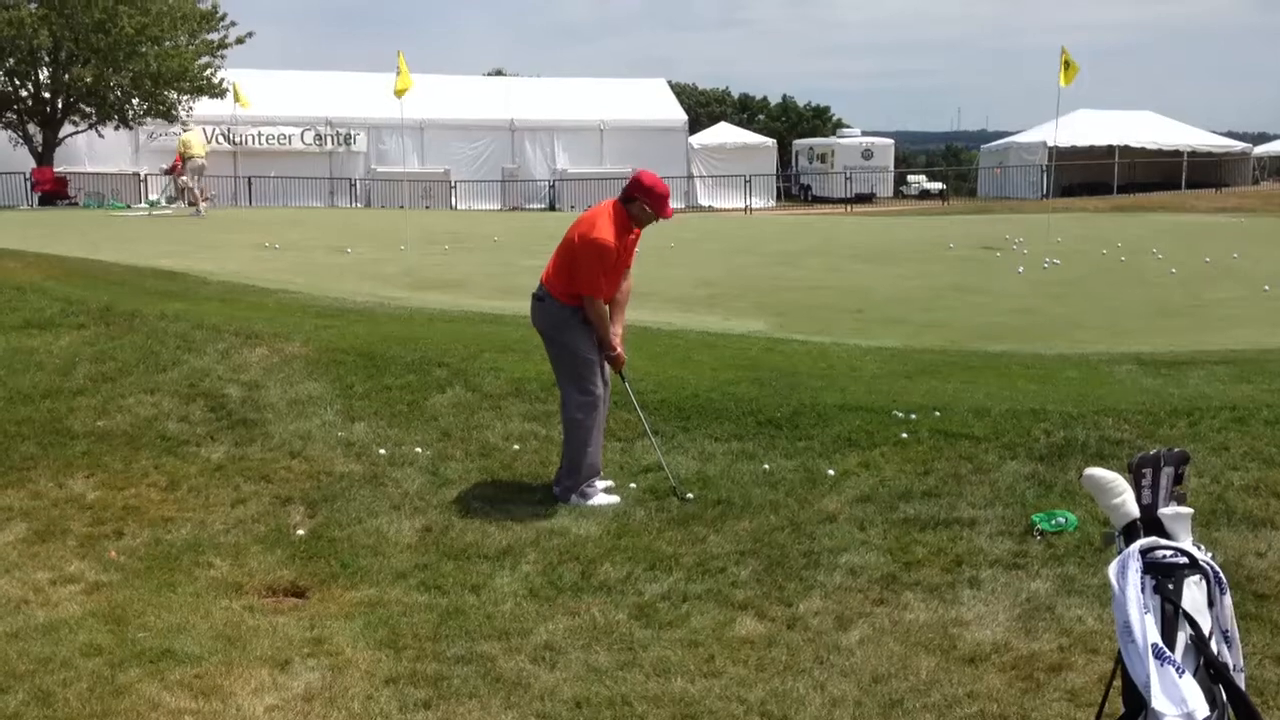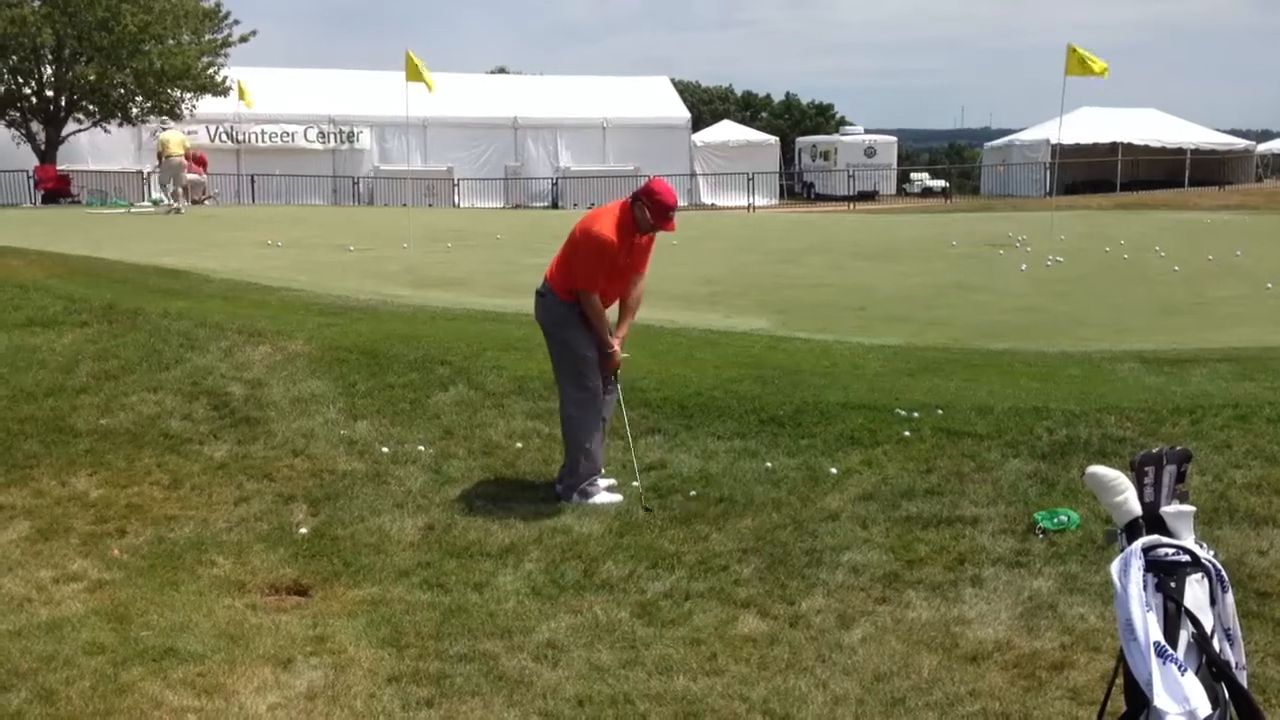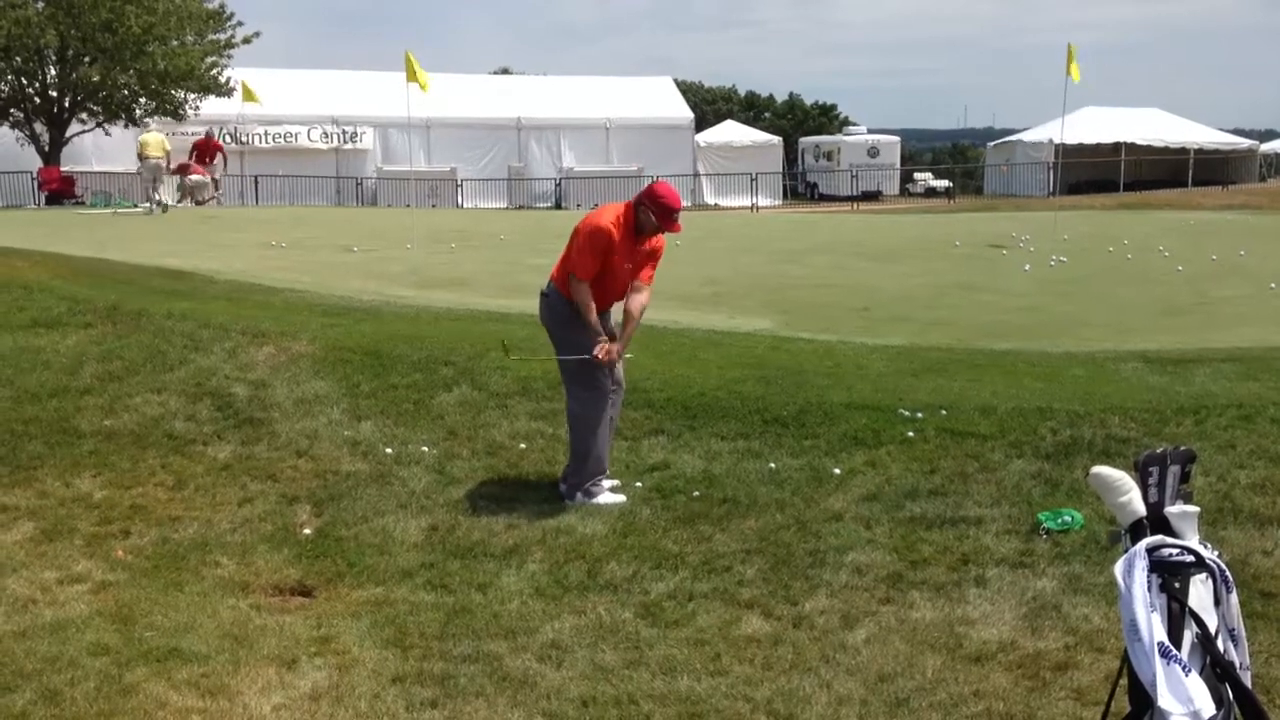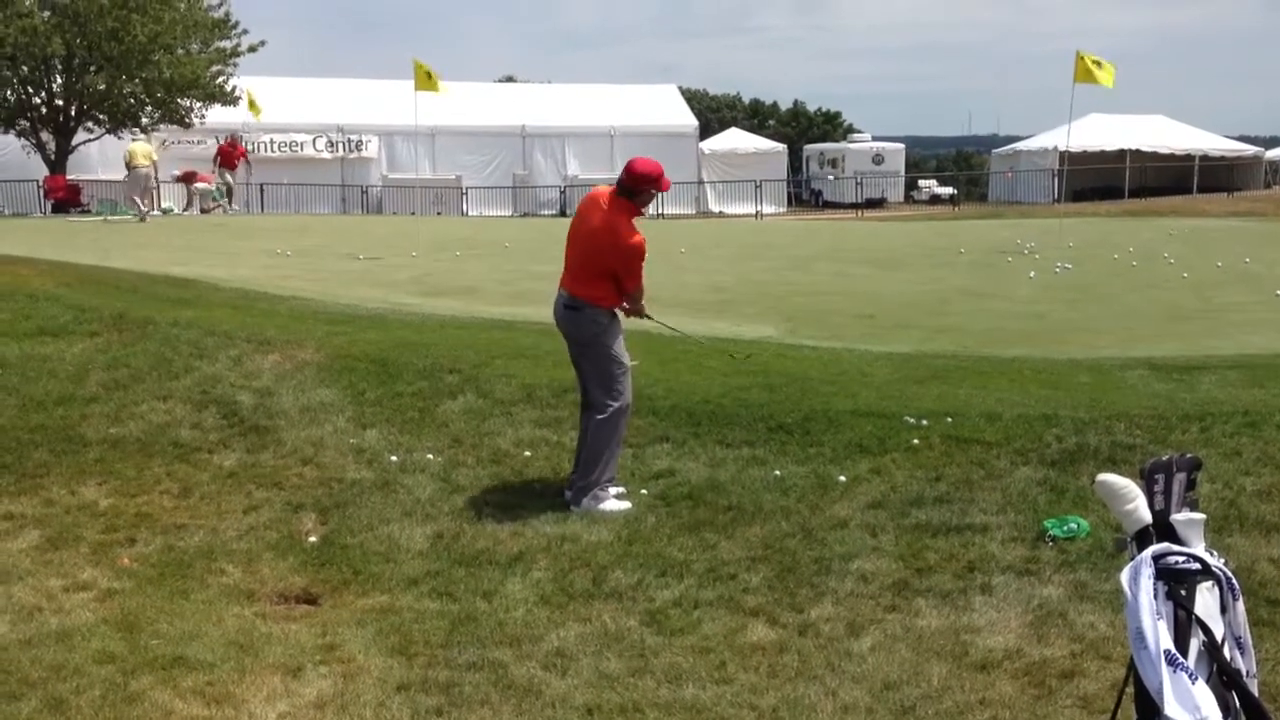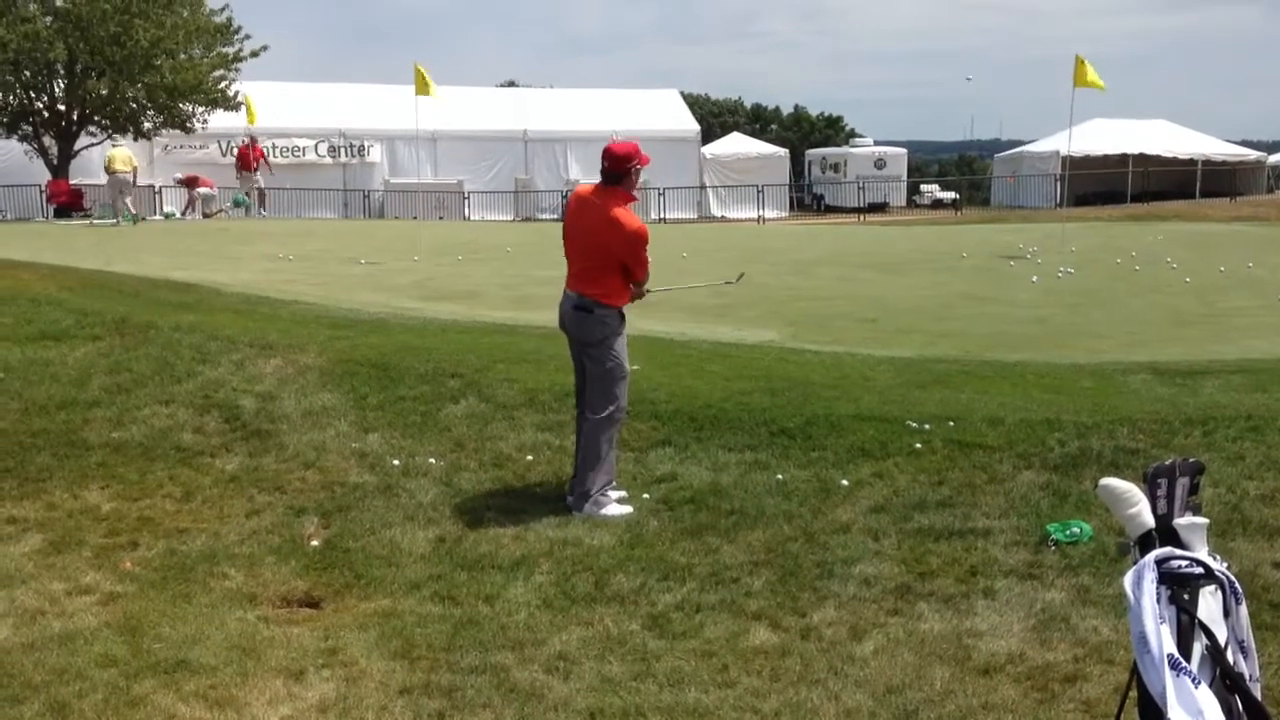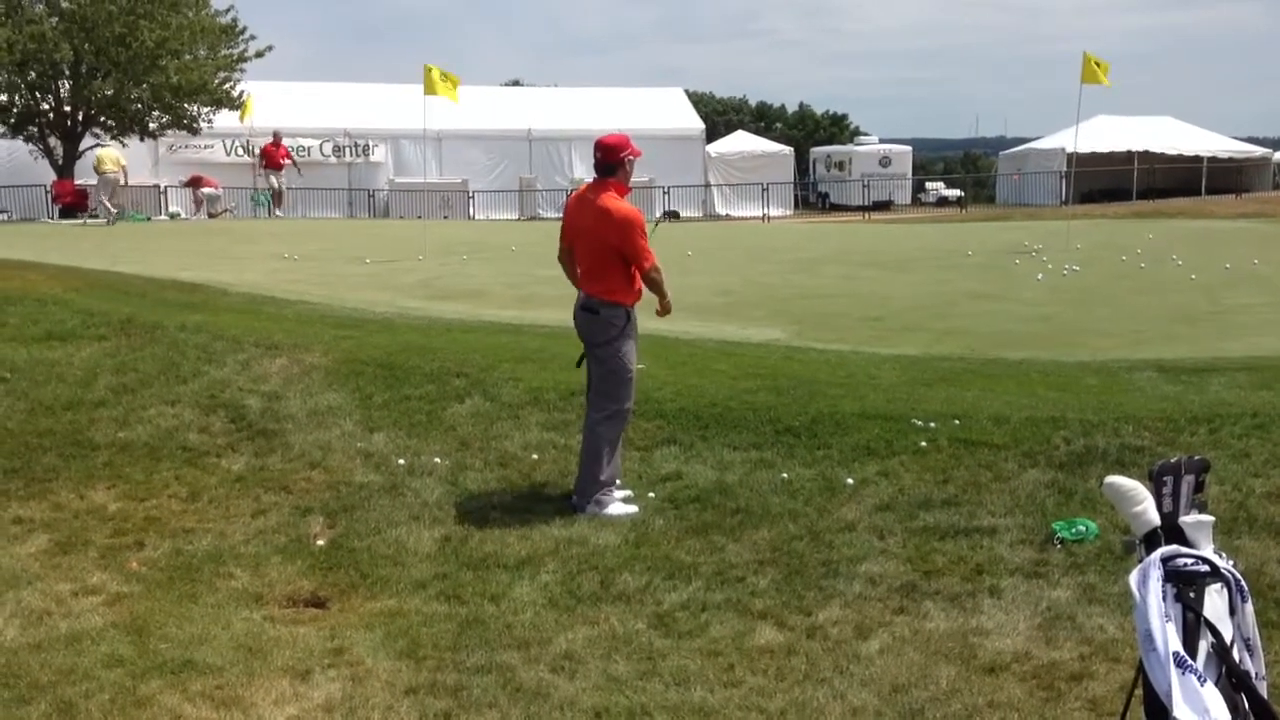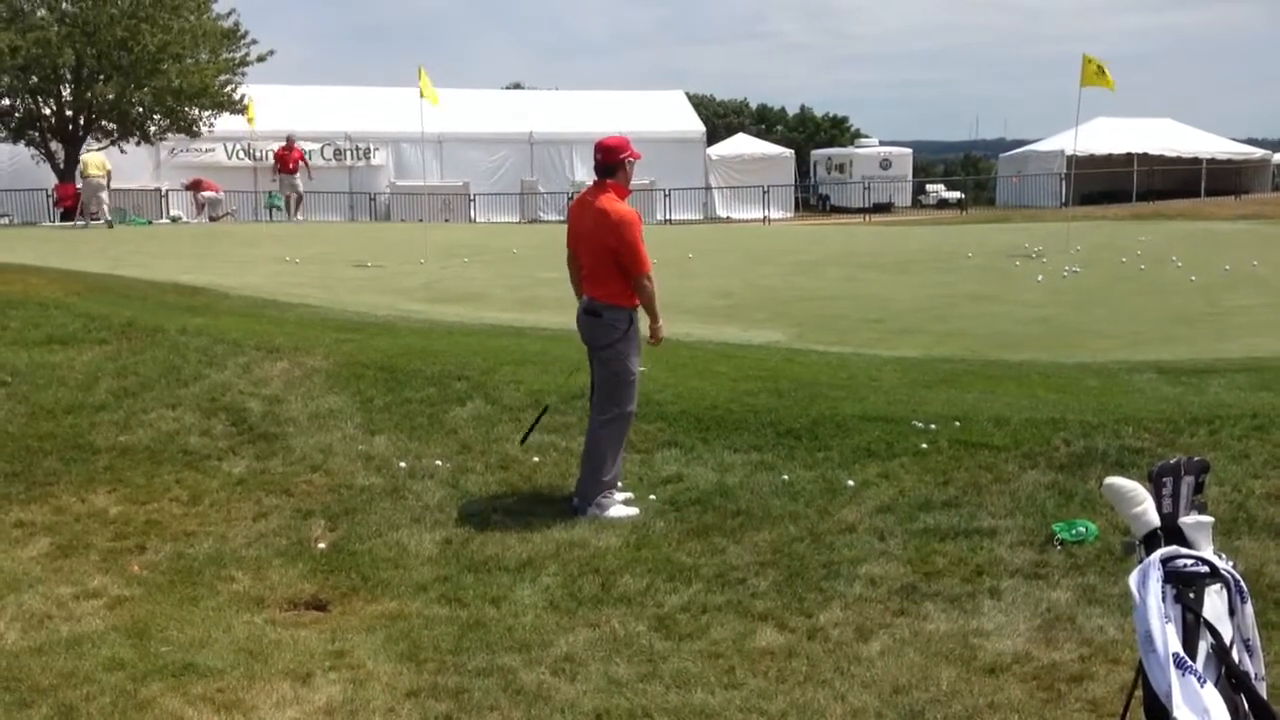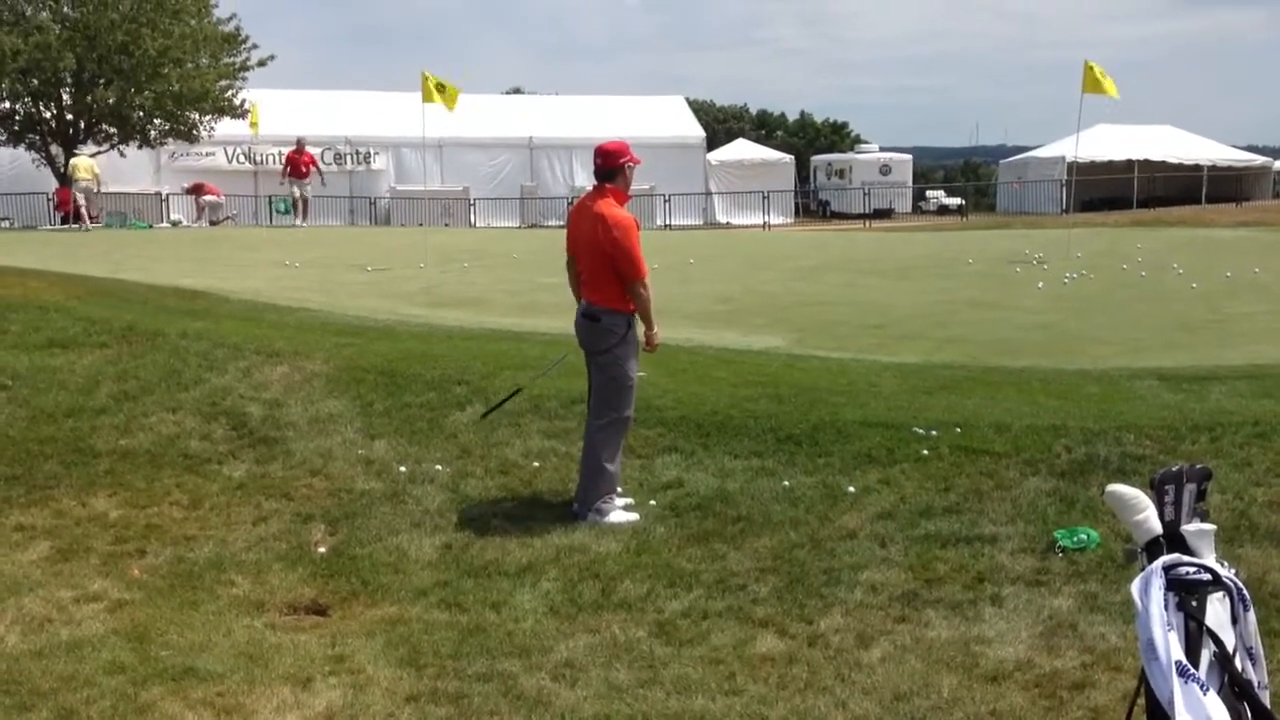
dt=0.5s
person 1, frame 1
left shoulder: (631, 223)
right shoulder: (599, 236)
left elbow: (623, 278)
right elbow: (593, 299)
left wrist: (617, 332)
right wrist: (610, 346)
left hip: (579, 309)
right hip: (560, 311)
left knee: (598, 389)
right knee: (586, 394)
left ankle: (581, 474)
right ankle: (575, 487)
person 1, frame 2
left shoulder: (643, 229)
right shoulder: (601, 233)
left elbow: (635, 284)
right elbow: (588, 295)
left wrist: (619, 336)
right wrist: (607, 346)
left hip: (587, 307)
right hip: (563, 307)
left knee: (605, 386)
right knee: (585, 393)
left ankle: (582, 471)
right ankle: (578, 485)
person 1, frame 3
left shoulder: (654, 242)
right shoulder: (602, 227)
left elbow: (639, 293)
right elbow: (579, 284)
left wrist: (618, 342)
right wrist: (601, 336)
left hip: (596, 307)
right hip: (566, 307)
left knee: (612, 388)
right knee: (593, 393)
left ankle: (583, 473)
right ankle: (582, 485)
person 1, frame 4
left shoulder: (596, 197)
right shoulder: (629, 239)
right elbow: (633, 292)
left wrist: (624, 300)
right wrist: (637, 307)
left hip: (571, 305)
right hip: (592, 316)
left knee: (597, 398)
right knee: (615, 401)
left ankle: (586, 478)
right ankle: (588, 492)
person 1, frame 5
left shoulder: (577, 198)
right shoulder: (631, 226)
right elbow: (640, 278)
right wrist: (634, 289)
left hip: (572, 305)
right hip: (601, 316)
left knee: (590, 402)
right knee: (608, 407)
left ankle: (590, 482)
right ankle: (589, 497)
person 1, frame 6
left shoulder: (577, 200)
right shoulder: (624, 213)
left elbow: (565, 255)
right elbow: (649, 270)
right wrist: (664, 299)
left hip: (587, 307)
right hip: (612, 316)
left knee: (602, 402)
right knee: (612, 407)
left ankle: (599, 481)
right ankle: (592, 496)
person 1, frame 7
left shoulder: (580, 204)
right shoulder: (621, 214)
left elbow: (573, 262)
right elbow: (642, 278)
right wrist: (656, 320)
left hip: (592, 311)
right hip: (615, 318)
left knee: (605, 405)
right knee: (615, 409)
left ankle: (600, 484)
right ankle: (594, 497)
person 1, frame 8
left shoulder: (580, 209)
right shoulder: (619, 220)
left elbow: (573, 267)
right elbow: (638, 285)
right wrist: (650, 328)
left hip: (589, 316)
right hip: (613, 323)
left knee: (603, 410)
right knee: (612, 414)
left ankle: (600, 490)
right ankle: (594, 504)
